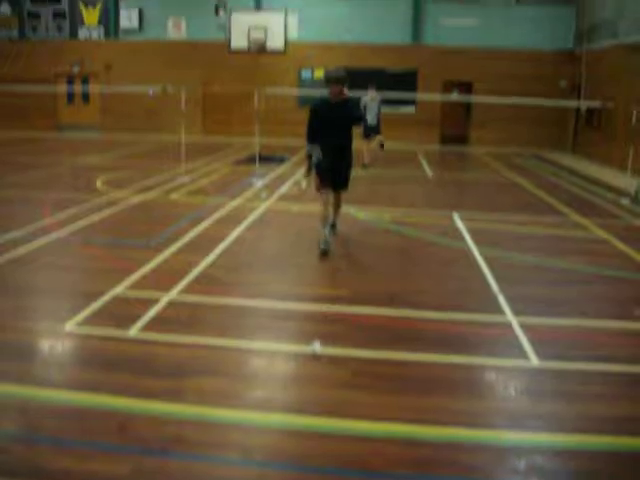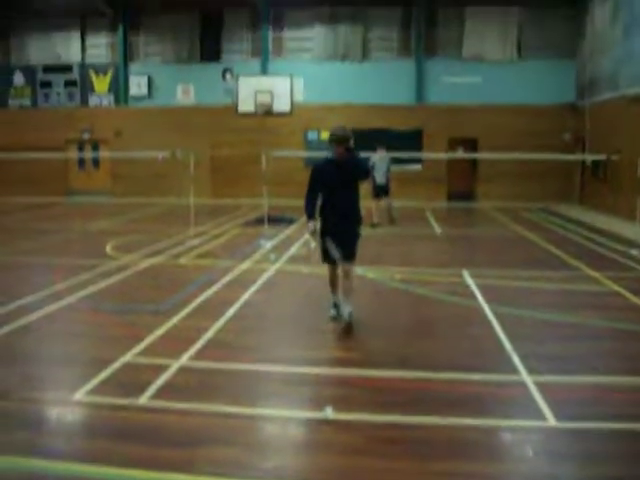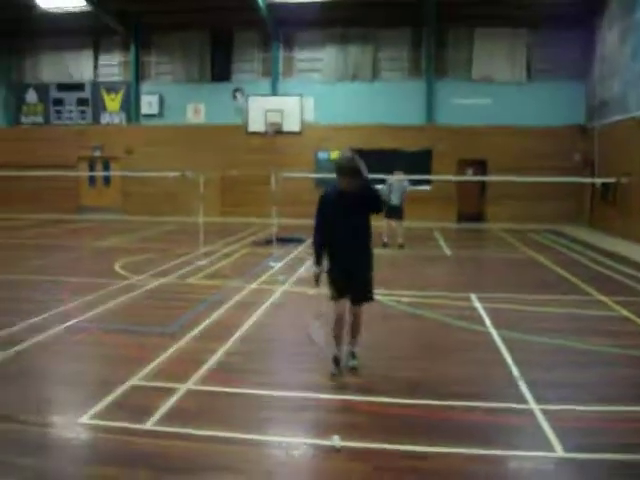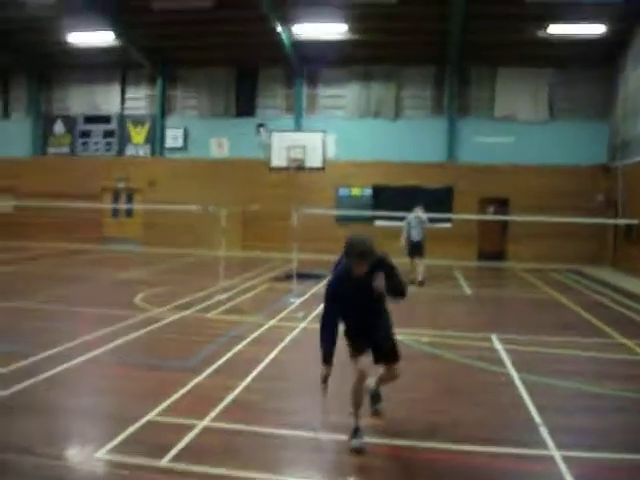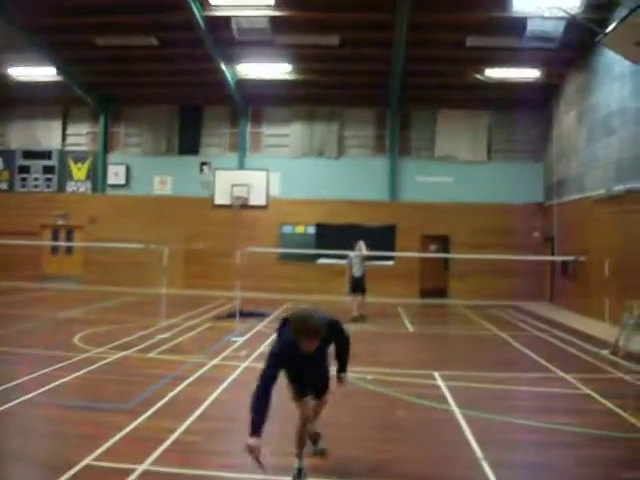
dt=0.4s
person 1, frame 1
left shoulder: (350, 104)
right shoulder: (318, 107)
left elbow: (358, 120)
right elbow: (311, 135)
left wrist: (347, 100)
right wrist: (309, 160)
left hip: (343, 158)
right hip: (323, 158)
left knee: (338, 195)
right knee: (326, 198)
left ankle: (333, 221)
right ankle: (325, 237)
person 1, frame 2
left shoulder: (354, 163)
right shoulder: (321, 167)
left elbow: (365, 173)
right elbow: (311, 194)
left wrist: (351, 151)
right wrist: (311, 219)
left hip: (350, 224)
right hip: (328, 225)
left knee: (346, 269)
right knee: (332, 268)
left ankle: (347, 311)
right ankle: (335, 300)
person 1, frame 3
left shoulder: (364, 194)
right shoulder: (327, 198)
left elbow: (379, 207)
right elbow: (320, 232)
left wrist: (365, 179)
right wrist: (318, 263)
left hip: (361, 261)
right hip: (337, 262)
left knee: (356, 310)
right knee: (340, 309)
left ankle: (352, 349)
right ankle: (337, 354)
person 1, frame 4
left shoulder: (381, 263)
right shoulder: (337, 281)
left elbow: (401, 291)
right elbow: (328, 321)
left wrist: (387, 288)
right wrist: (327, 363)
left hip: (380, 322)
right hip: (355, 327)
left knee: (392, 373)
right knee: (361, 371)
left ankle: (374, 387)
right ankle: (356, 427)
person 1, frame 5
left shoulder: (330, 325)
right shoulder: (283, 346)
left elbow: (343, 341)
right elbow: (264, 387)
left wrist: (342, 369)
right wrist: (255, 433)
left hip: (318, 364)
right hip: (297, 372)
left knee: (322, 400)
right knee: (305, 414)
left ankle: (311, 430)
right ankle: (299, 466)
